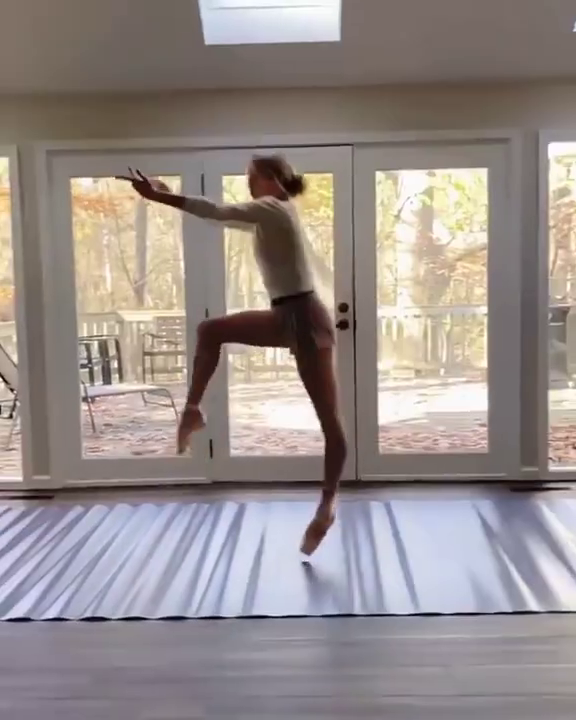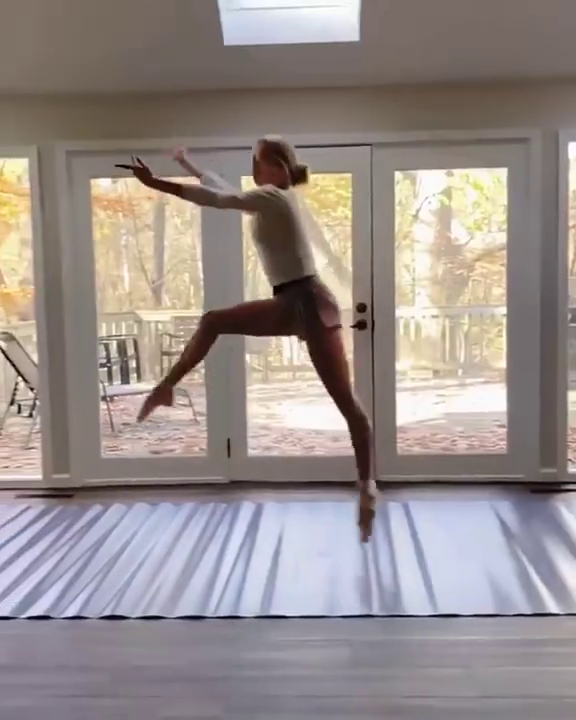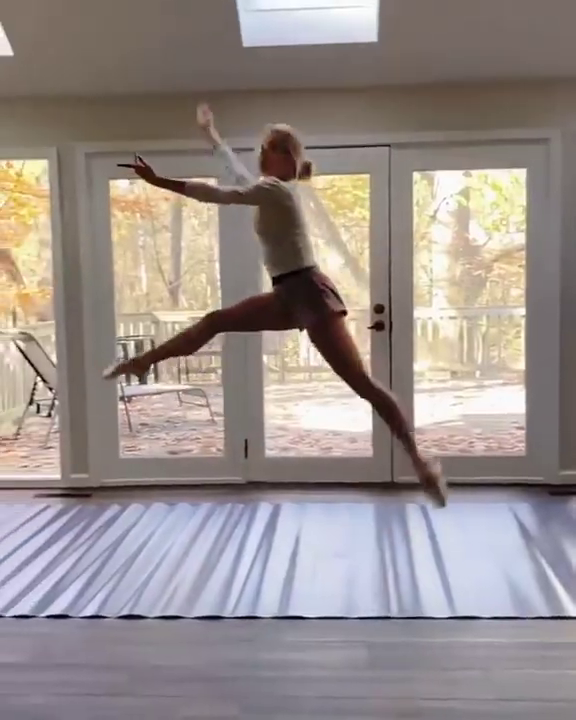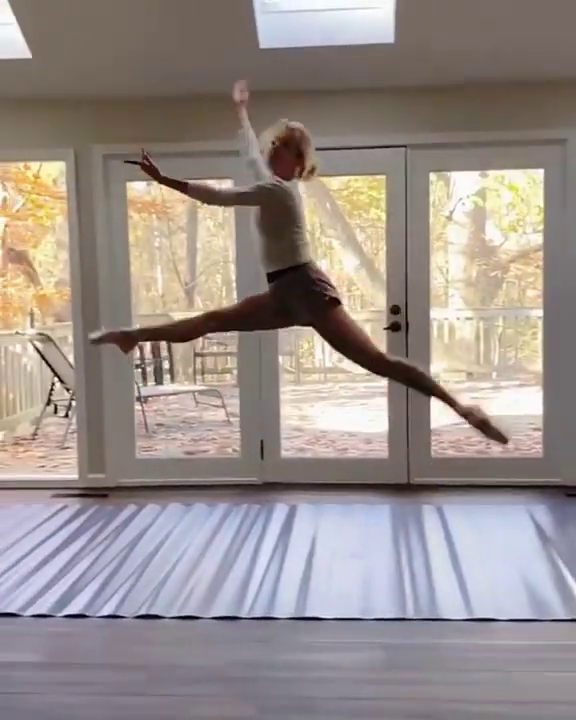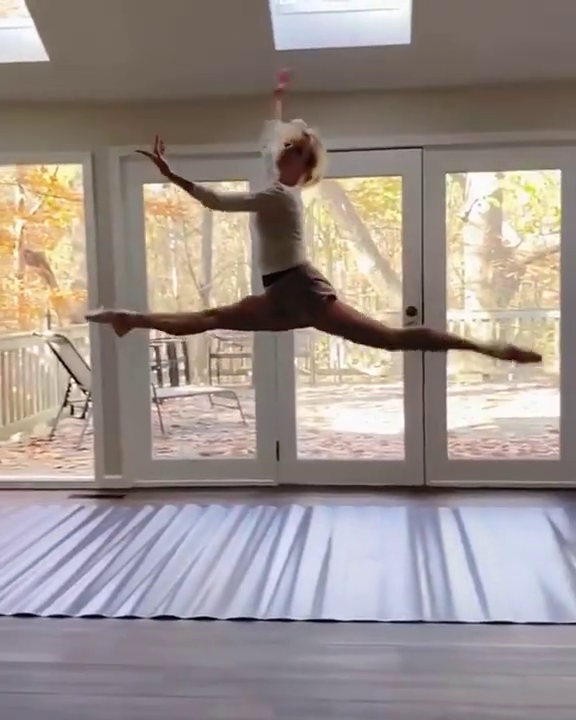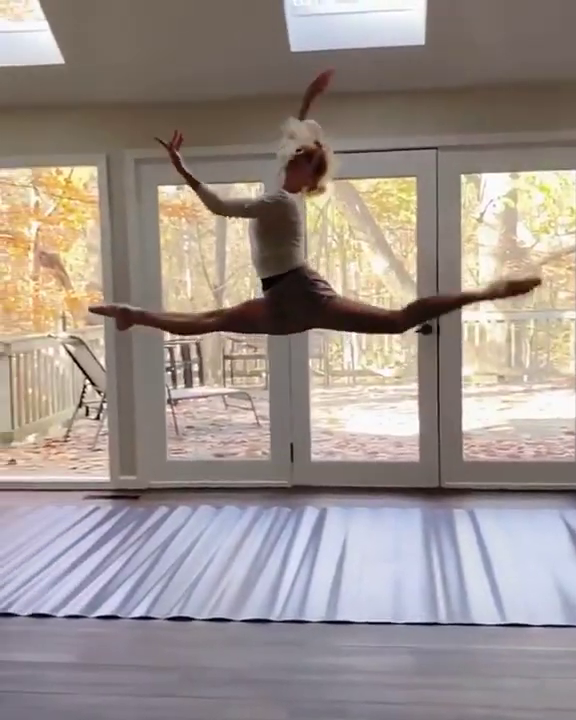
dt=0.3s
person 1, frame 1
left shoulder: (273, 209)
right shoulder: (270, 215)
left elbow: (217, 211)
right elbow: (221, 215)
left wrist: (159, 196)
right wrist: (168, 194)
left hip: (305, 317)
right hip: (284, 317)
left knee: (328, 417)
right knee: (210, 330)
left ankle: (326, 507)
right ankle: (193, 409)
person 1, frame 2
left shoulder: (273, 198)
right shoulder: (267, 199)
left elbow: (214, 198)
right elbow: (222, 188)
left wrist: (157, 183)
right wrist: (185, 163)
left hip: (309, 303)
right hip: (285, 304)
left knee: (345, 399)
right knee: (212, 322)
left ankle: (366, 487)
right ankle: (165, 388)
person 1, frame 3
left shoulder: (275, 190)
right shoulder: (268, 189)
left elbow: (217, 195)
right elbow: (237, 167)
left wrist: (159, 180)
right wrist: (211, 133)
left hip: (311, 293)
right hip: (287, 296)
left knee: (362, 382)
right knee: (215, 321)
left ankle: (416, 456)
right ankle: (145, 360)
person 1, frame 4
left shoulder: (278, 192)
right shoulder: (272, 182)
left elbow: (218, 194)
right elbow: (251, 150)
left wrist: (165, 179)
right wrist: (241, 109)
left hip: (307, 291)
right hip: (283, 293)
left knee: (380, 362)
right knee: (210, 320)
left ankle: (459, 404)
right ankle: (134, 335)
person 1, frame 5
left shoulder: (278, 195)
right shoulder: (278, 187)
left elbow: (217, 201)
right elbow: (270, 134)
left wrist: (172, 175)
right wrist: (278, 96)
left hip: (304, 292)
right hip: (282, 299)
left knee: (394, 338)
right knee: (208, 319)
right ankle: (133, 319)
person 1, frame 6
left shoulder: (280, 201)
right shoulder: (284, 197)
left elbow: (219, 206)
right elbow: (292, 131)
left wrist: (182, 169)
right wrist: (310, 96)
left hip: (304, 296)
right hip: (283, 304)
left knee: (400, 320)
right knee: (205, 322)
